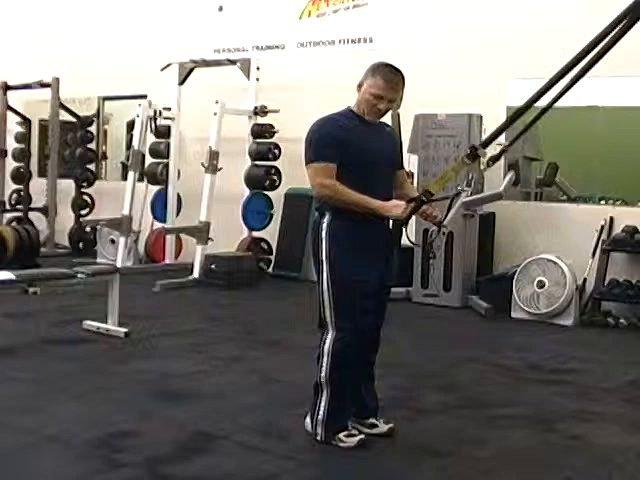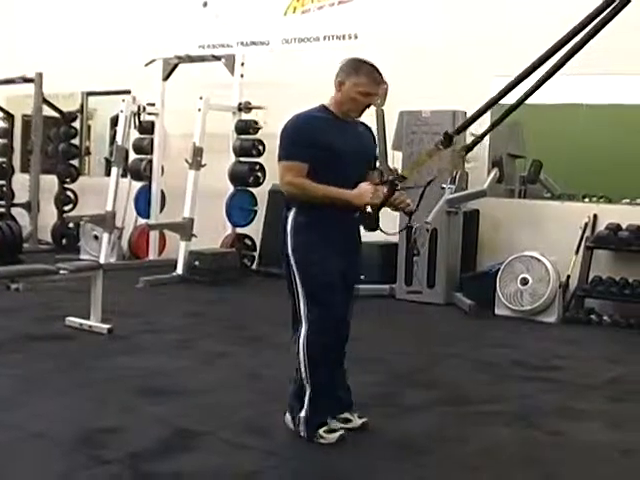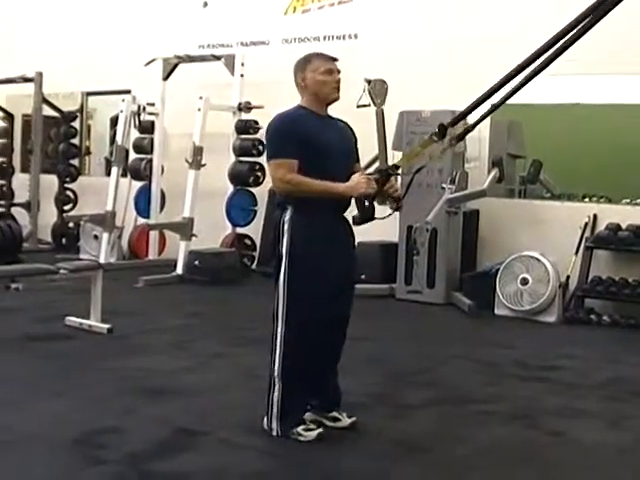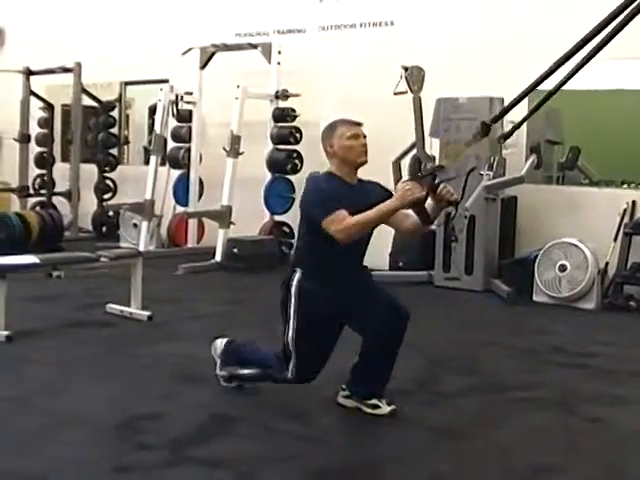
dt=1s
person 1, frame 1
left shoulder: (389, 136)
right shoulder: (329, 129)
left elbow: (399, 182)
right elbow: (322, 185)
left wrist: (420, 205)
right wrist: (382, 206)
left hip: (377, 239)
right hip: (340, 237)
left knee: (368, 329)
right knee: (342, 329)
left ankle: (362, 410)
right ankle: (326, 418)
person 1, frame 2
left shoulder: (364, 134)
right shoulder: (304, 126)
left elbow: (368, 182)
right elbow: (290, 182)
left wrist: (390, 198)
right wrist: (350, 196)
left hip: (346, 233)
right hip: (309, 232)
left knee: (337, 323)
right knee: (317, 323)
left ankle: (334, 403)
right ankle: (307, 413)
person 1, frame 3
left shoulder: (343, 130)
right shoulder: (287, 124)
left elbow: (354, 178)
right elbow: (282, 180)
left wrist: (378, 187)
right wrist: (344, 188)
left hip: (338, 230)
right hip: (303, 230)
left knee: (333, 322)
right knee: (297, 325)
left ankle: (323, 403)
right ankle: (284, 415)
person 1, frame 4
left shoulder: (372, 192)
right shoulder: (319, 189)
left elbow: (409, 225)
right elbow: (344, 231)
left wrist: (435, 205)
right wrist: (396, 202)
left hip: (350, 280)
right hip: (310, 286)
left knee: (392, 318)
right knee: (300, 368)
left ankle: (361, 391)
right ankle: (230, 353)
